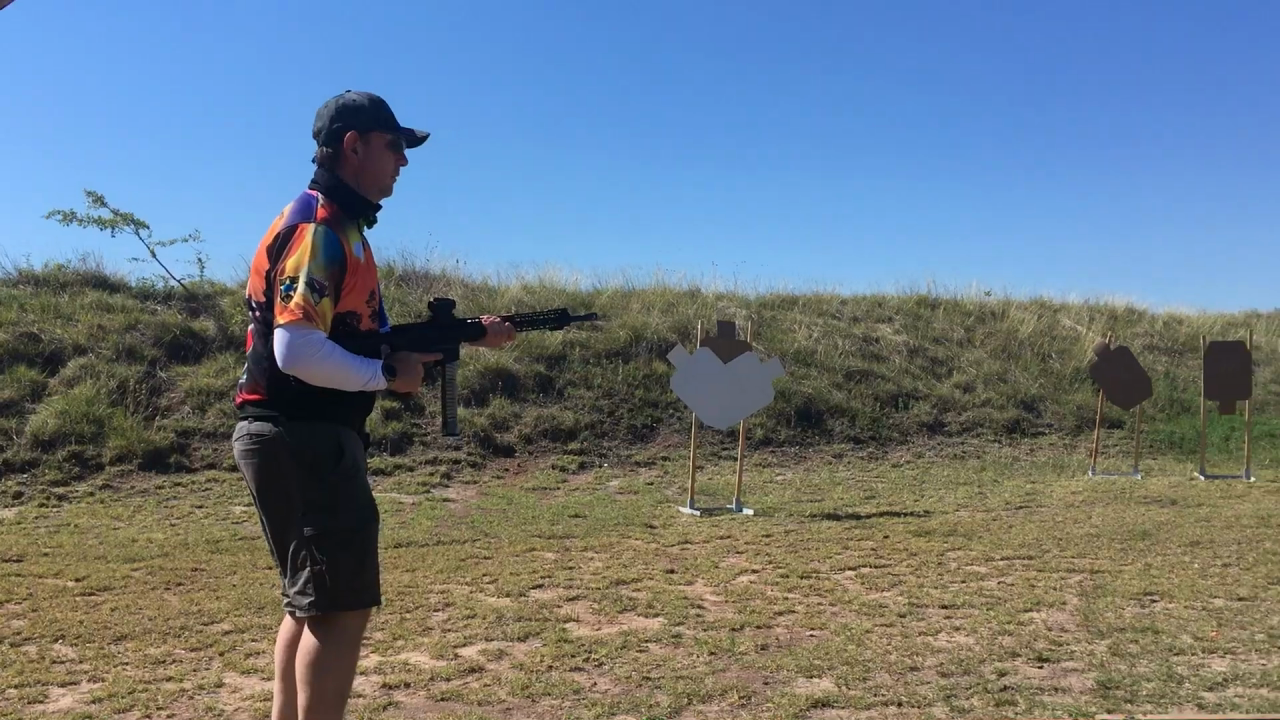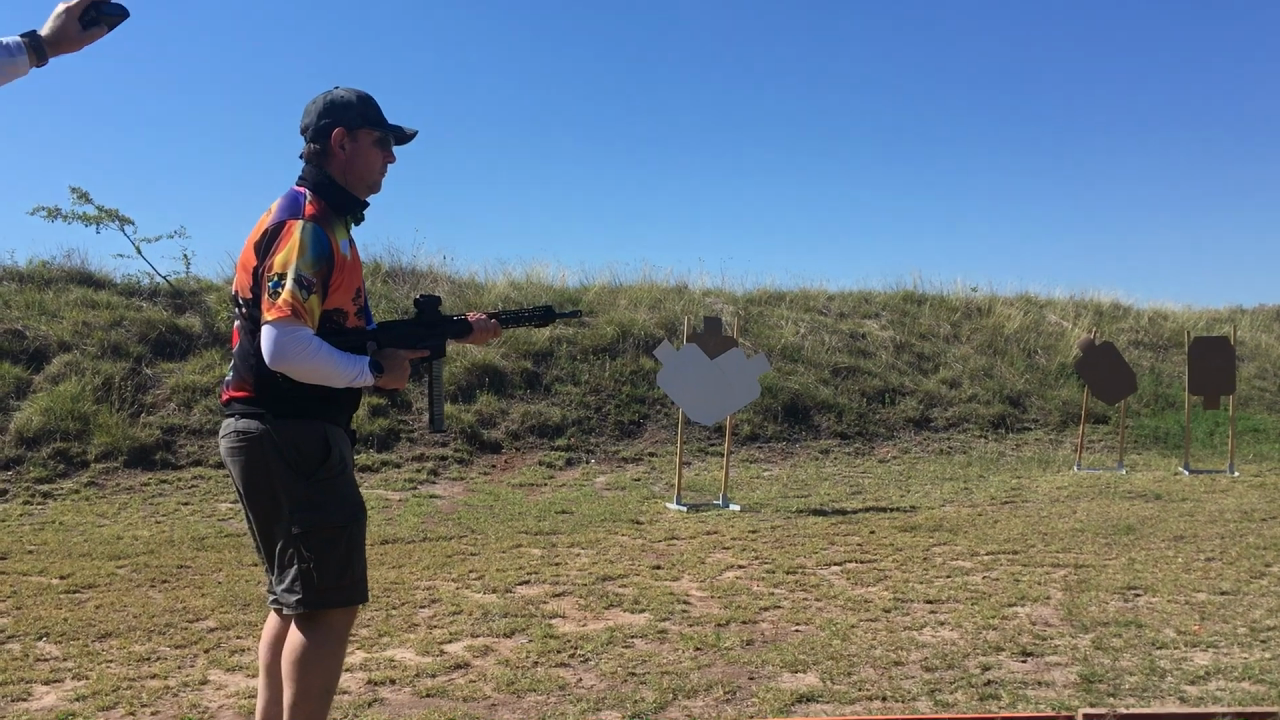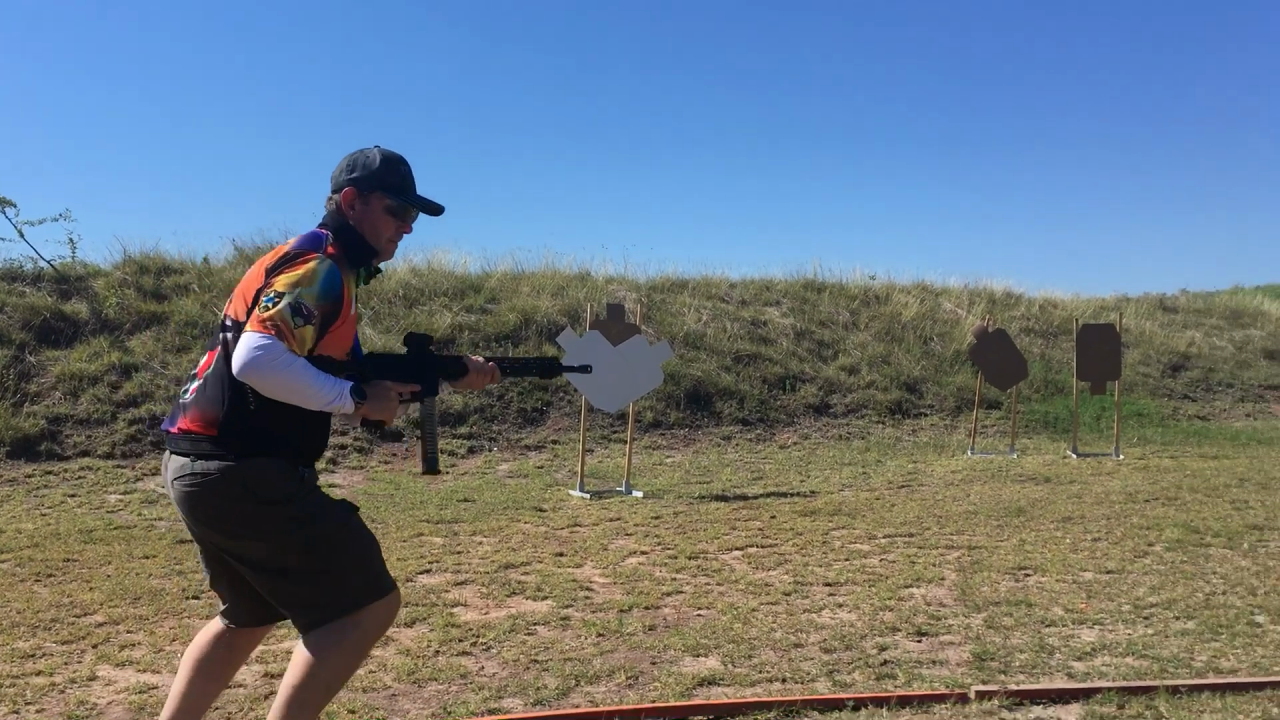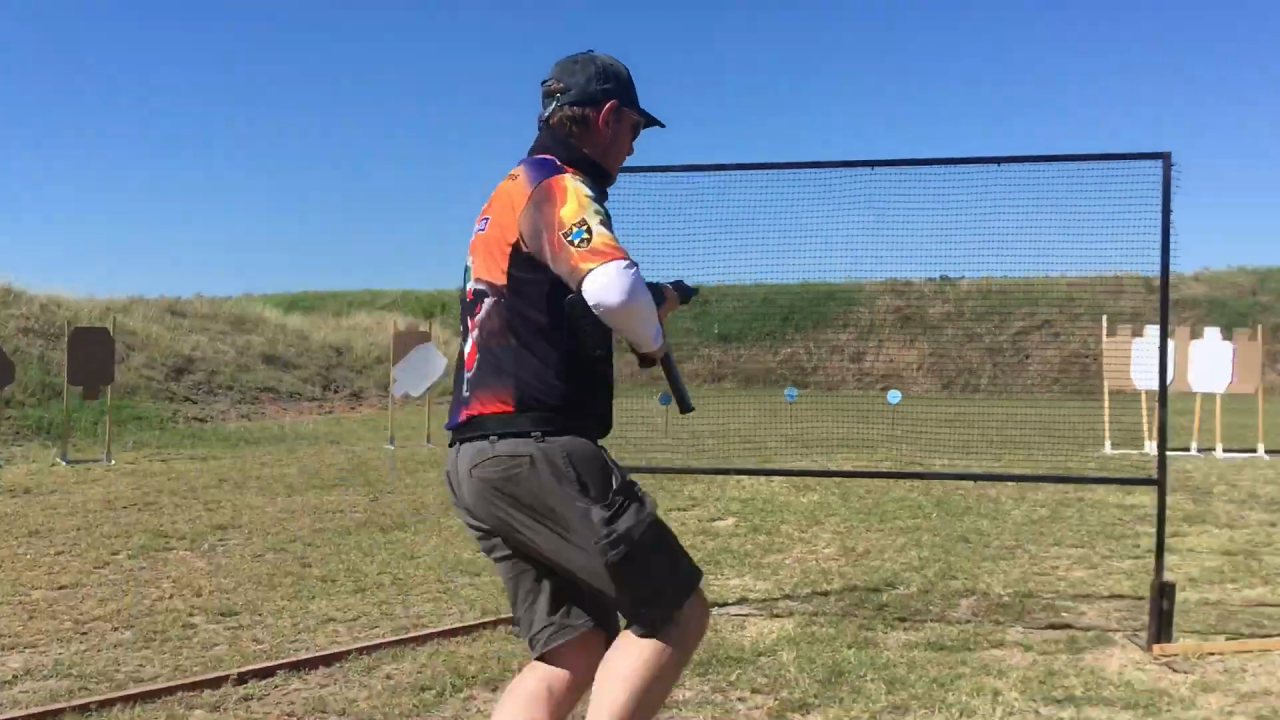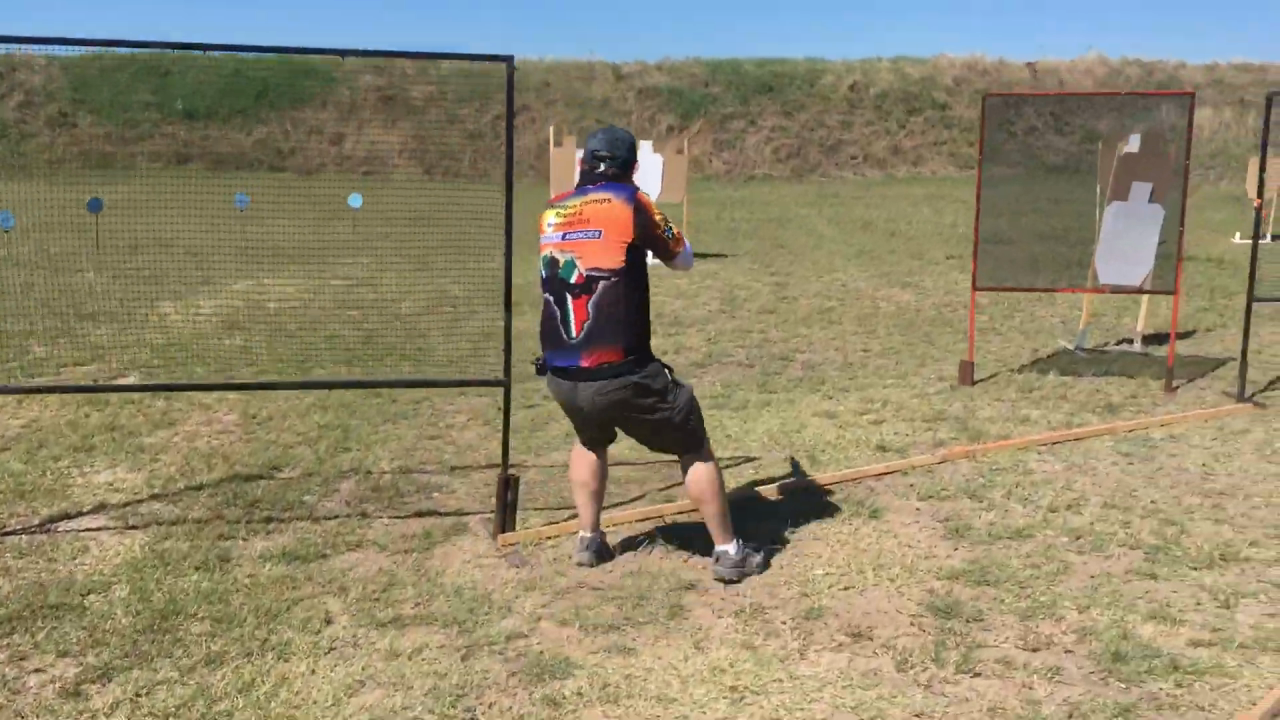
dt=1s
person 1, frame 1
left shoulder: (341, 228)
right shoulder: (316, 226)
left elbow: (369, 337)
right elbow: (298, 352)
left wrist: (467, 336)
right wrist: (388, 376)
left hip: (303, 440)
right hip: (303, 441)
left knee: (311, 602)
right knee: (343, 606)
person 1, frame 2
left shoulder: (327, 225)
right shoulder: (305, 224)
left elbow: (356, 335)
right elbow: (284, 349)
left wrist: (452, 333)
right wrist: (375, 372)
left hip: (284, 439)
right hip: (290, 439)
left knee: (296, 598)
right knee: (330, 604)
person 1, frame 3
left shoulder: (341, 272)
right shoulder: (316, 266)
left elbow: (356, 373)
right elbow: (260, 362)
left wrist: (450, 376)
right wrist: (357, 401)
left hip: (207, 468)
right hip: (239, 472)
left knee: (249, 618)
right knee: (365, 607)
person 1, frame 4
left shoulder: (510, 196)
right shoulder: (558, 187)
right elbow: (614, 291)
left wrist: (653, 297)
right wrist: (651, 338)
left hip: (486, 459)
right hip: (535, 452)
left knee: (571, 650)
right knee: (672, 621)
person 1, frame 5
left shoulder: (552, 214)
right shoulder: (631, 202)
right elbow: (682, 258)
left hip: (562, 375)
right hip: (624, 375)
left knee: (589, 442)
right knee: (694, 448)
left ankle: (588, 539)
right ankle: (728, 552)
